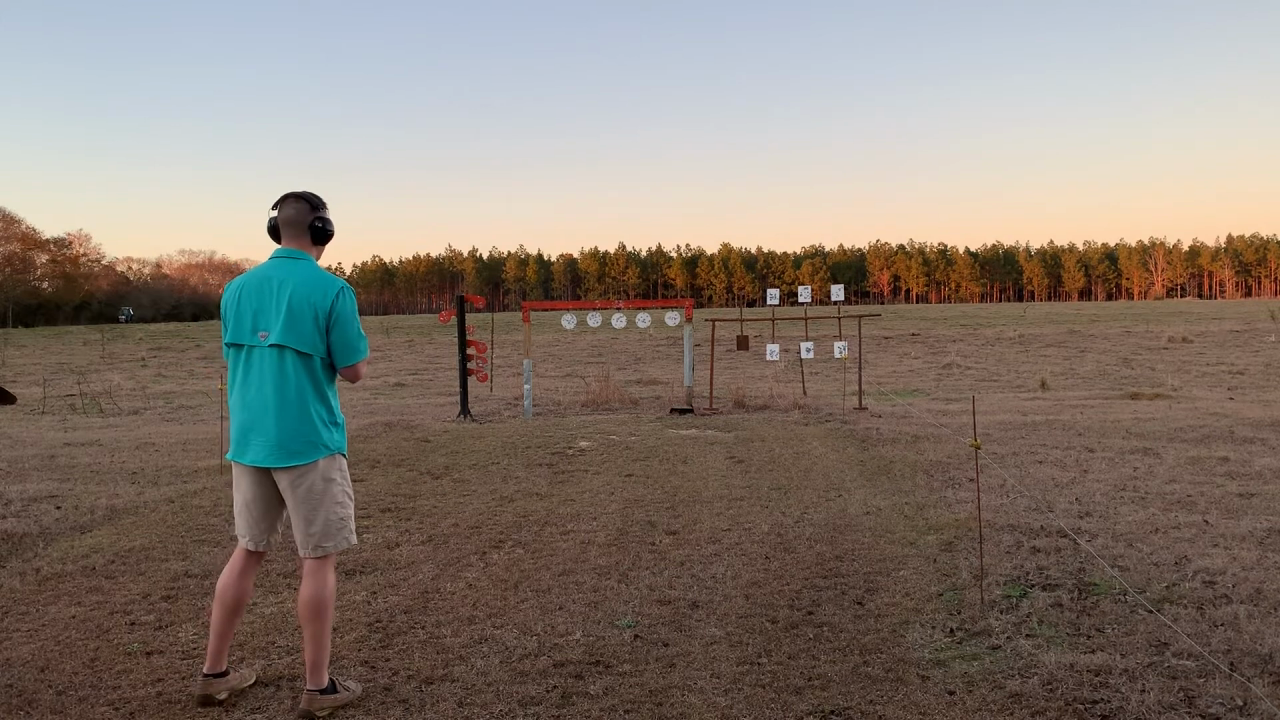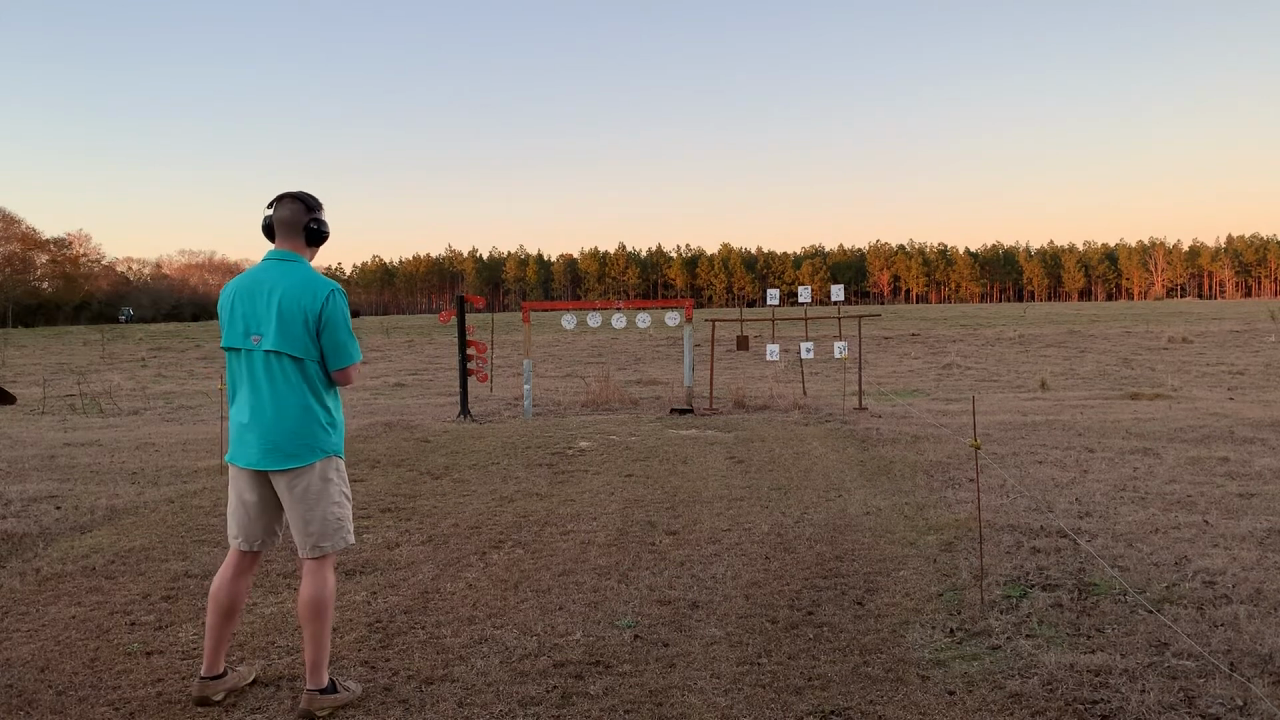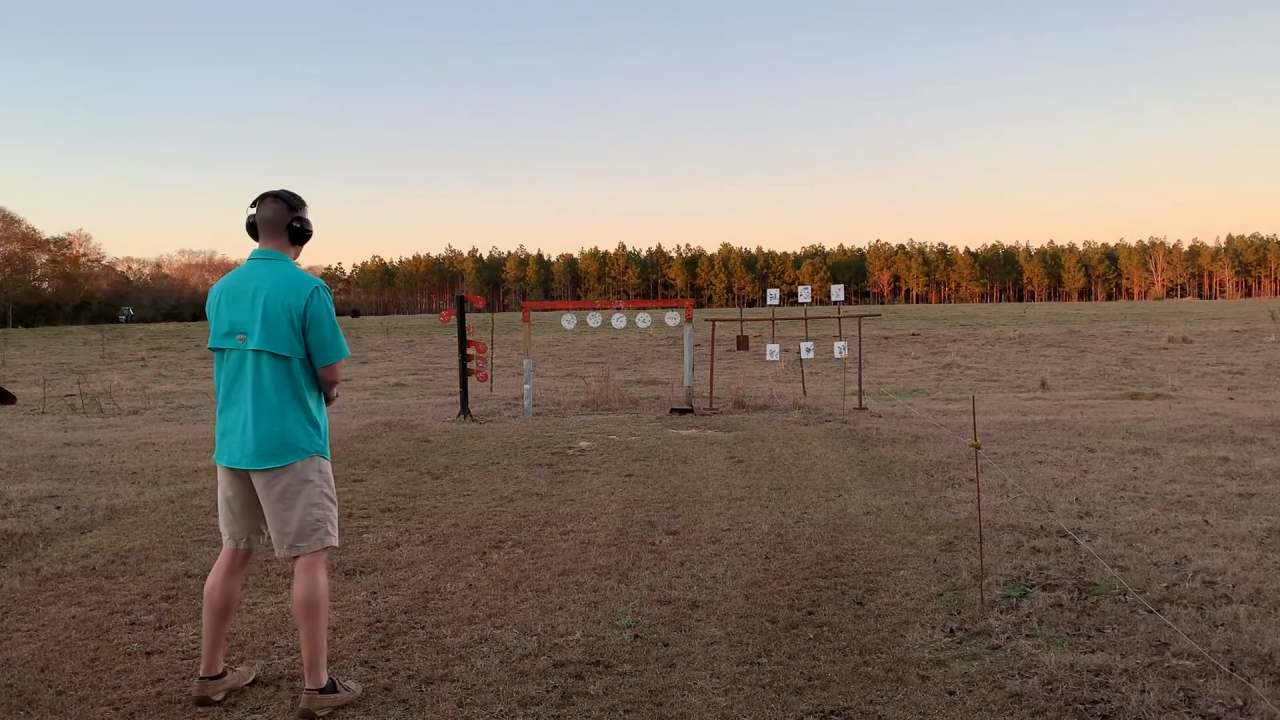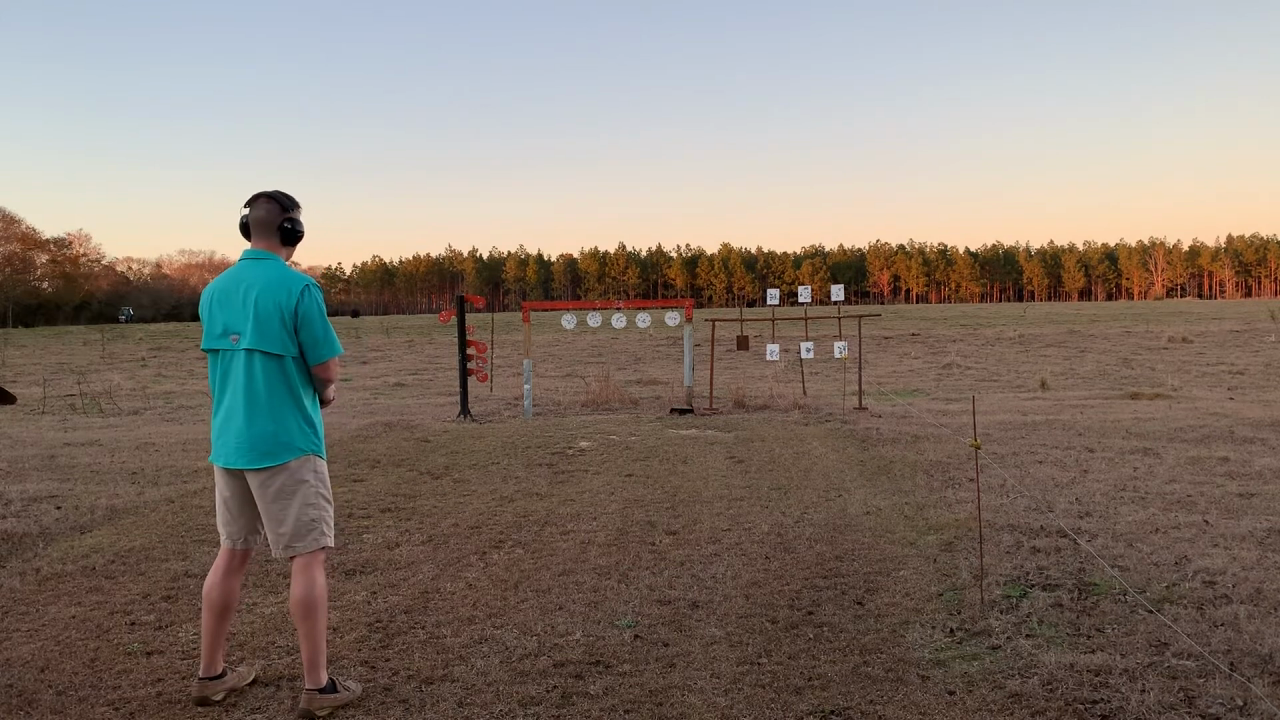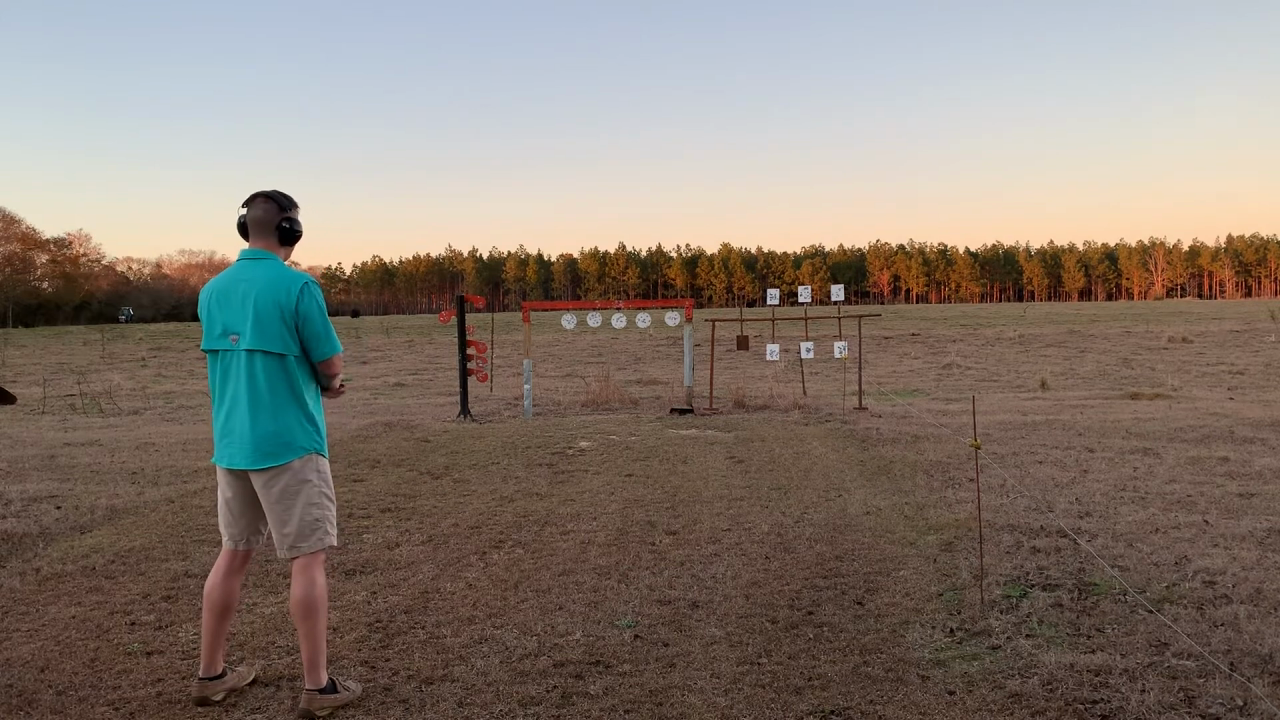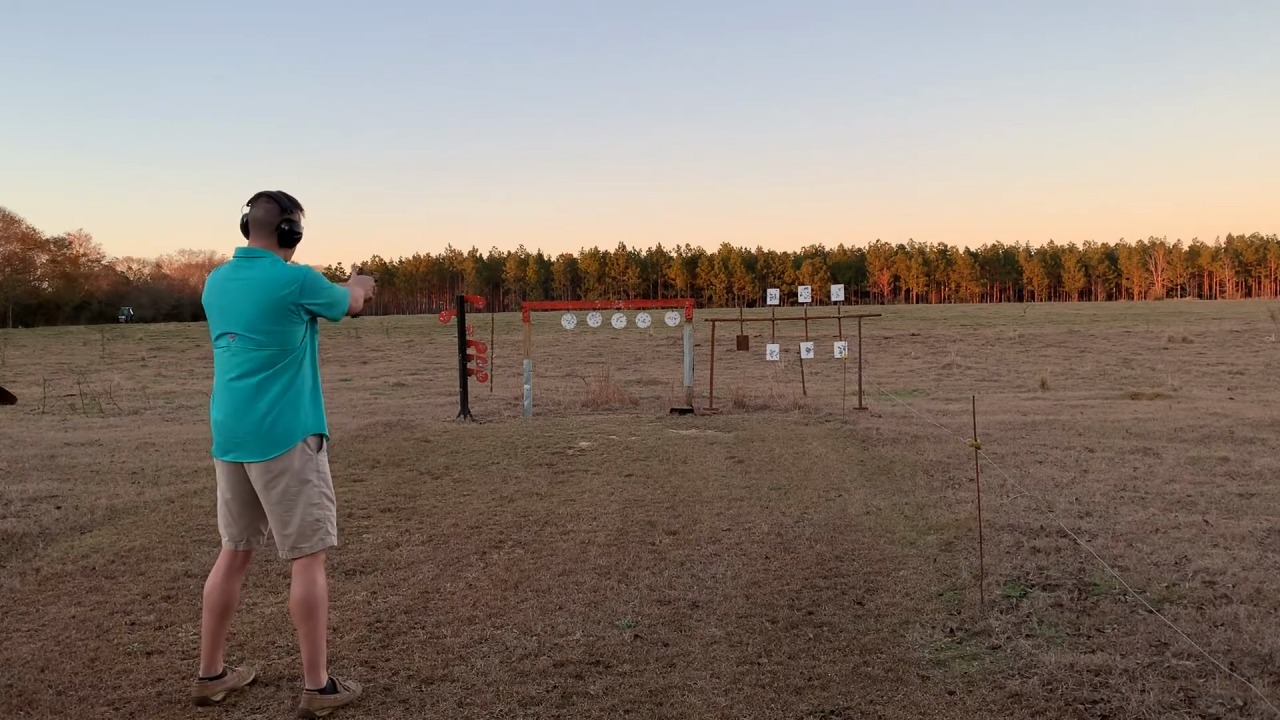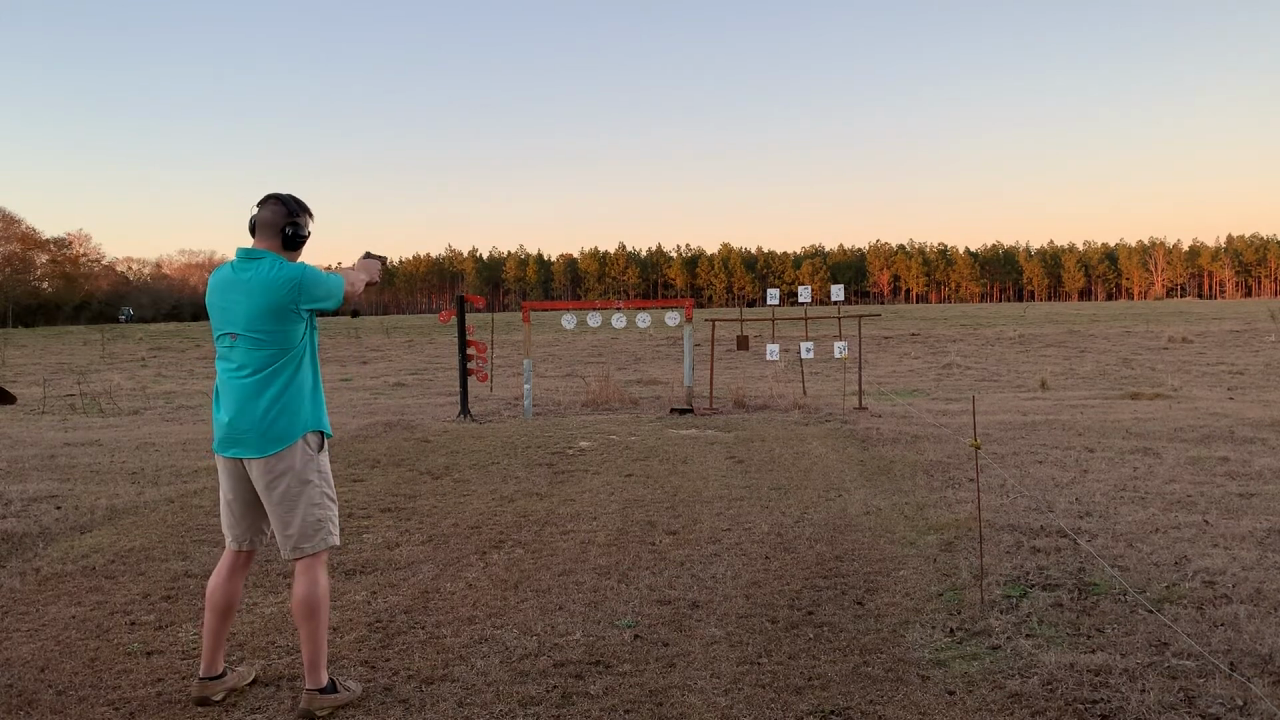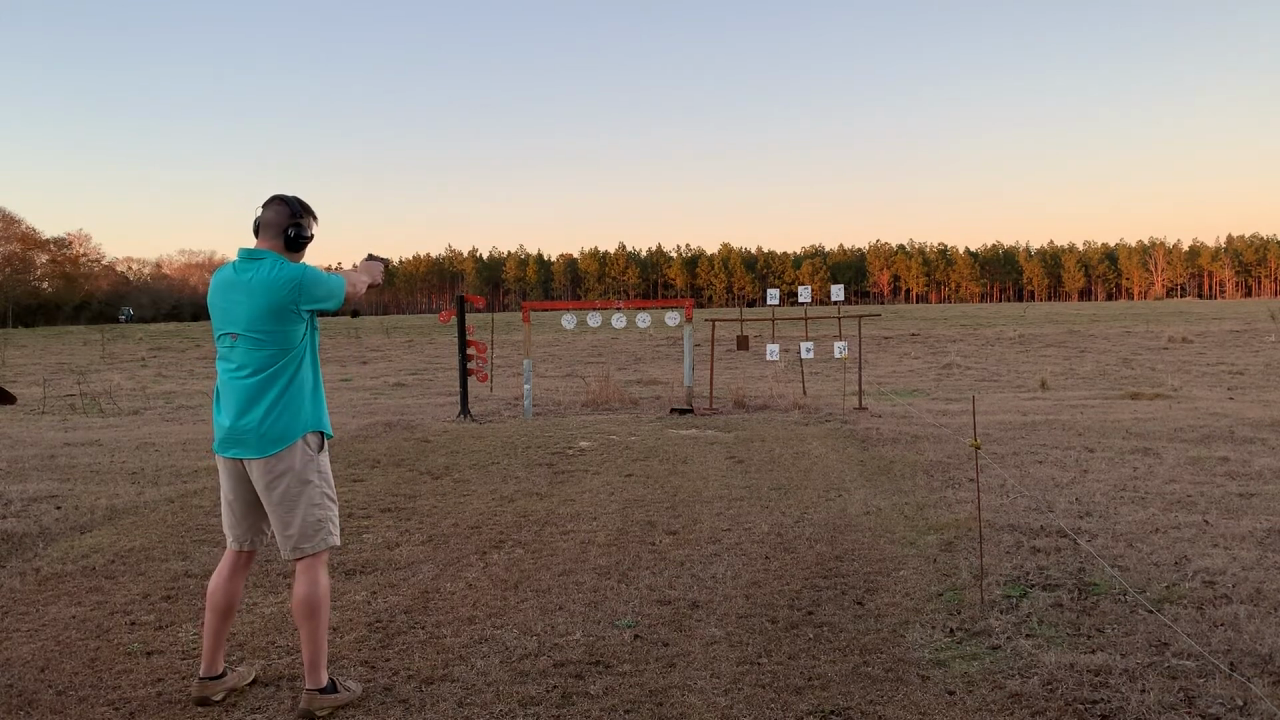
dt=0.3s
person 1, frame 1
left shoulder: (238, 288)
right shoulder: (331, 289)
left elbow: (237, 357)
right elbow: (354, 371)
right wrist: (344, 346)
left hip: (249, 442)
right hip: (310, 443)
left knee: (248, 551)
right knee: (318, 560)
left ankle: (214, 672)
person 1, frame 2
left shoulder: (234, 290)
right shoulder: (323, 291)
right elbow: (345, 375)
right wrist: (323, 365)
left hip: (248, 444)
right hip: (308, 445)
left knee: (242, 554)
right knee: (318, 560)
left ankle: (212, 673)
person 1, frame 3
left shoulder: (222, 289)
right shoulder: (307, 288)
right elbow: (333, 373)
right wrist: (325, 390)
left hip: (234, 443)
right hip: (292, 444)
left knee: (234, 553)
right knee: (310, 559)
left ankle: (211, 674)
person 1, frame 4
left shoulder: (214, 290)
right shoulder: (298, 287)
right elbow: (326, 369)
right wrist: (323, 390)
left hip: (231, 443)
right hip: (288, 443)
left knee: (232, 553)
right knee: (307, 558)
left ankle: (211, 674)
person 1, frame 5
left shoulder: (213, 290)
right shoulder: (297, 287)
right elbow: (331, 366)
right wrist: (329, 380)
left hip: (232, 442)
right hip: (289, 443)
left knee: (234, 553)
right knee: (308, 559)
left ankle: (211, 674)
person 1, frame 6
left shoulder: (216, 283)
right shoulder: (295, 281)
right elbow: (348, 302)
left wrist: (342, 289)
right wrist: (360, 286)
left hip: (231, 439)
right hip: (286, 438)
left knee: (234, 553)
right knee: (308, 558)
left ankle: (210, 674)
person 1, frame 7
left shoulder: (220, 279)
right shoulder: (292, 279)
right elbow: (347, 287)
left wrist: (347, 274)
right wrist: (362, 271)
left hip: (231, 437)
right hip: (285, 437)
left knee: (236, 552)
right knee: (310, 557)
left ankle: (211, 674)
person 1, frame 8
left shoulder: (222, 279)
right shoulder: (293, 280)
right elbow: (349, 289)
left wrist: (349, 274)
right wrist: (366, 273)
left hip: (232, 438)
right hip: (286, 438)
left knee: (237, 552)
right knee: (310, 557)
left ankle: (210, 674)
